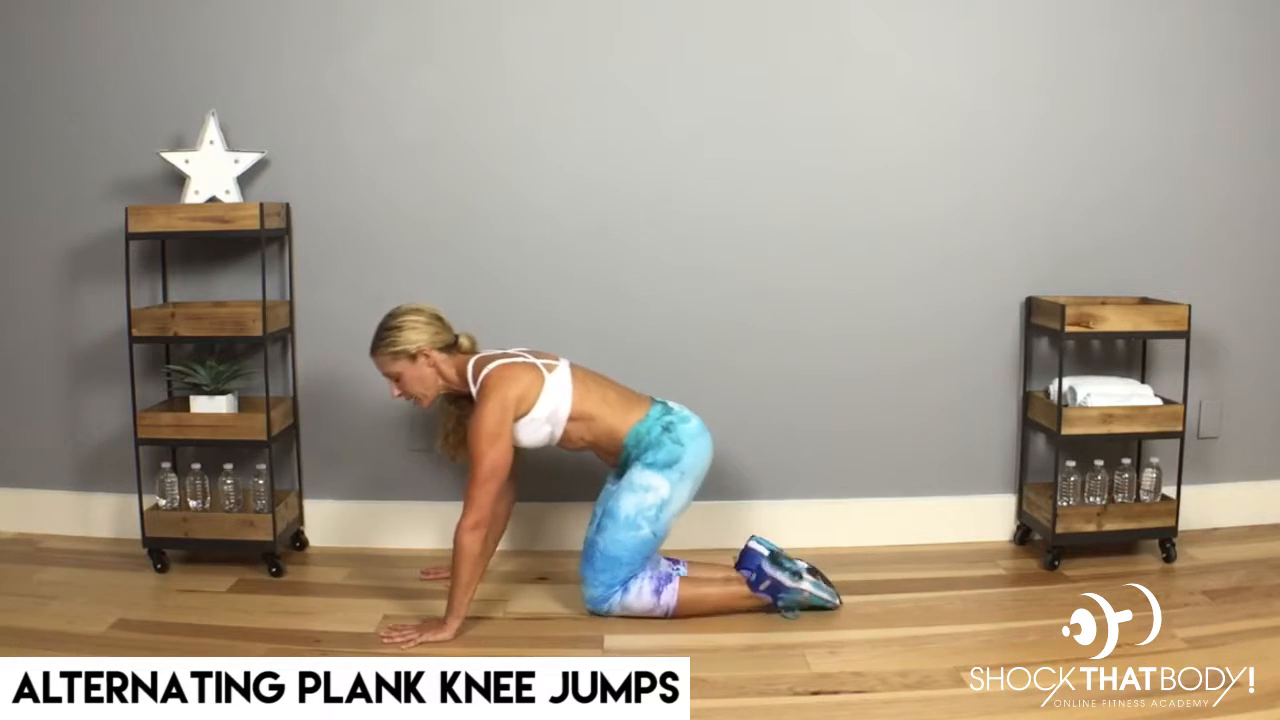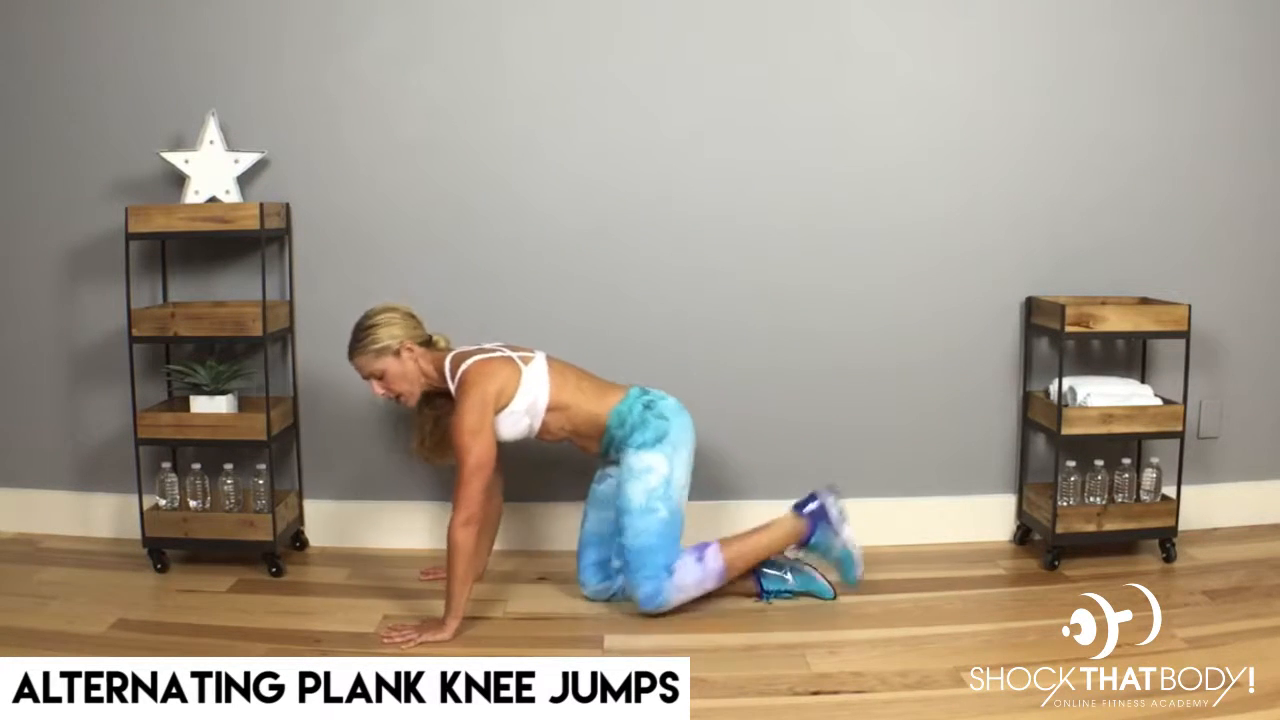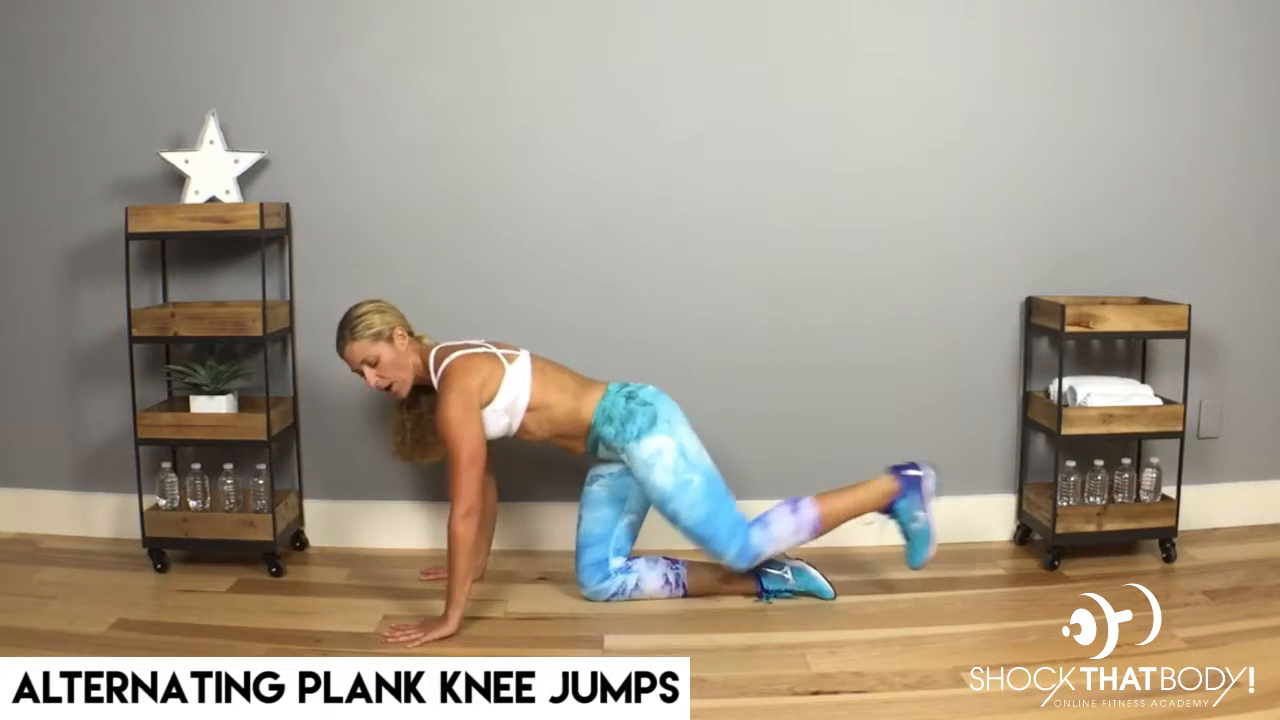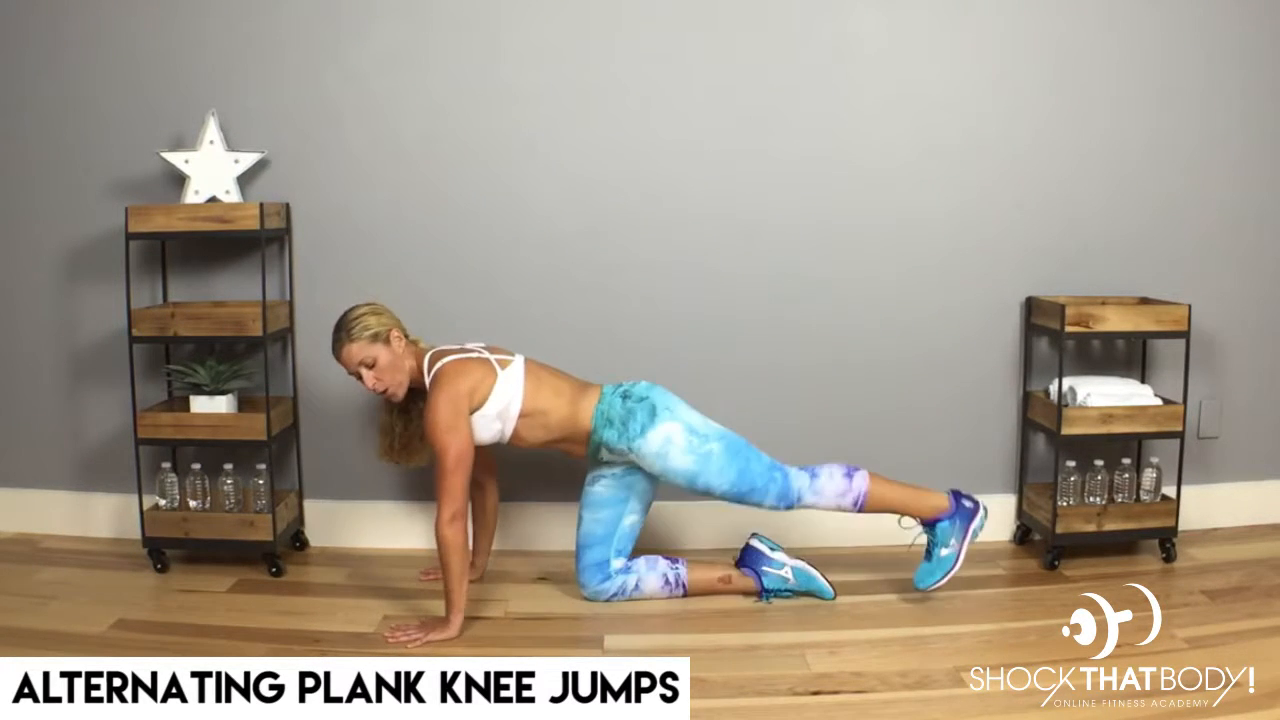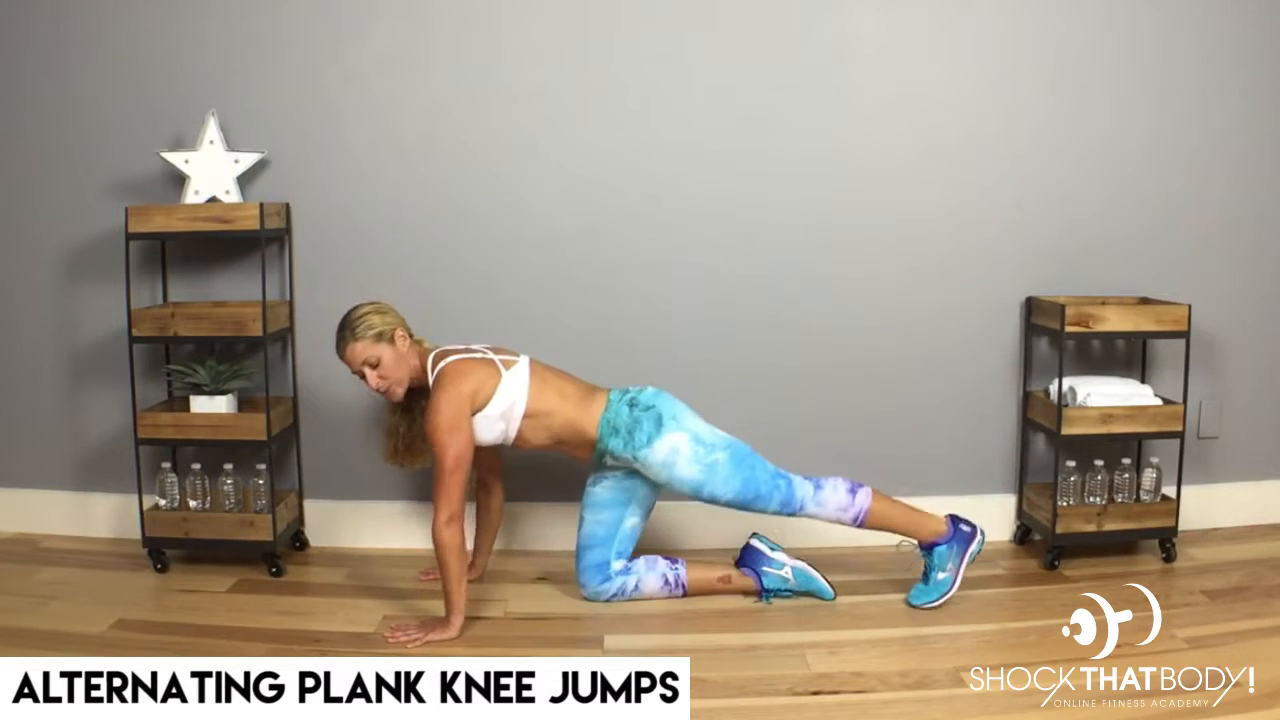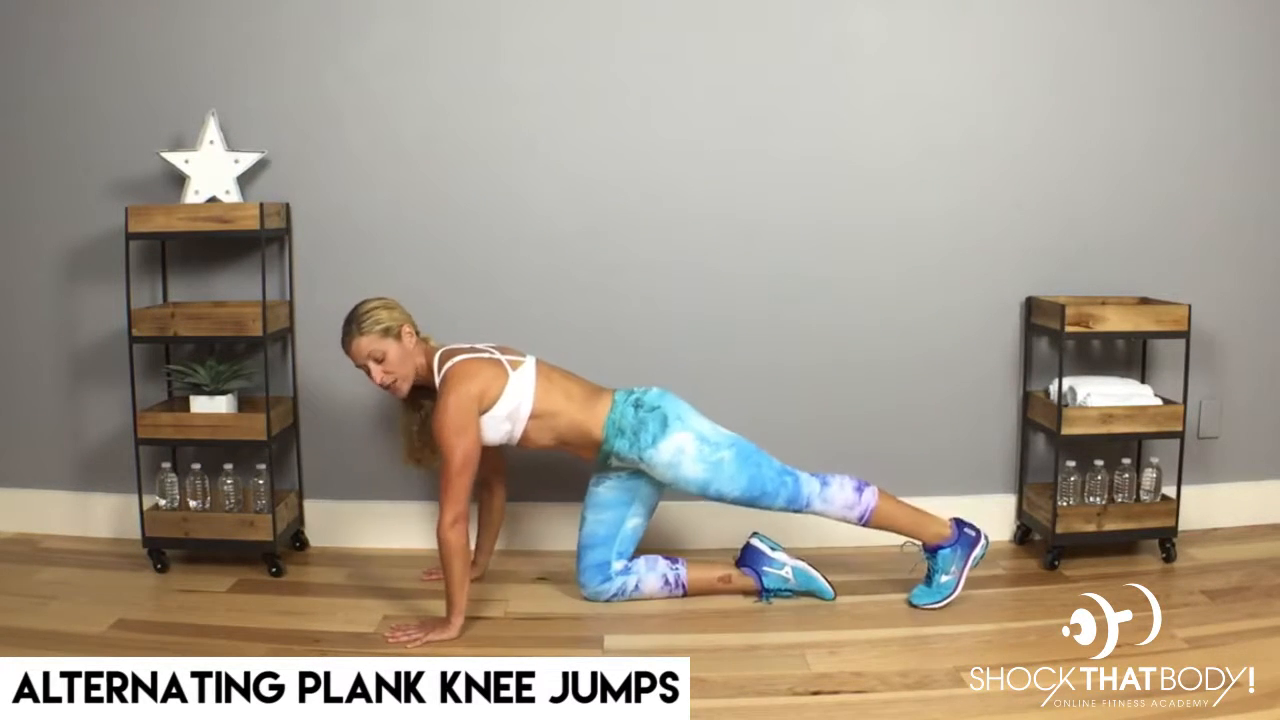
dt=0.2s
person 1, frame 1
left shoulder: (492, 398)
right shoulder: (487, 375)
left elbow: (474, 522)
right elbow: (502, 492)
left wrist: (449, 622)
right wrist: (471, 567)
left hip: (667, 445)
right hip: (657, 444)
left knee: (604, 593)
right knee: (611, 571)
left ankle: (766, 586)
right ankle: (753, 570)
person 1, frame 2
left shoulder: (471, 391)
right shoulder: (462, 376)
left elbow: (466, 518)
right elbow: (490, 489)
left wrist: (448, 622)
right wrist: (473, 568)
left hip: (650, 427)
right hip: (624, 443)
left knee: (654, 590)
right knee: (599, 580)
left ankle: (805, 523)
right ankle: (761, 573)
person 1, frame 3
left shoulder: (454, 386)
right shoulder: (445, 376)
left elbow: (465, 513)
right elbow: (484, 489)
left wrist: (449, 617)
right wrist: (471, 567)
left hip: (638, 420)
right hip: (613, 444)
left knee: (738, 543)
right knee: (599, 581)
left ankle: (895, 488)
right ankle: (761, 577)
person 1, frame 4
left shoulder: (444, 392)
right shoulder: (443, 382)
left elbow: (450, 517)
right elbow: (484, 484)
left wrist: (452, 620)
right wrist: (474, 566)
left hip: (637, 418)
right hip: (615, 450)
left knee: (785, 487)
right knee: (602, 581)
left ankle: (947, 509)
right ankle: (757, 574)
person 1, frame 5
left shoulder: (446, 395)
right shoulder: (454, 375)
left elbow: (446, 519)
right elbow: (490, 482)
left wrist: (452, 619)
right wrist: (477, 565)
left hip: (642, 427)
right hip: (617, 455)
left knee: (787, 493)
right knee: (600, 581)
left ankle: (946, 533)
right ankle: (756, 574)
person 1, frame 6
left shoulder: (453, 395)
right shoulder: (459, 372)
left elbow: (452, 518)
right elbow: (493, 482)
left wrist: (452, 620)
right wrist: (479, 563)
left hip: (648, 428)
right hip: (621, 456)
left knee: (791, 489)
right knee: (599, 581)
left ankle: (951, 537)
right ankle: (755, 573)
